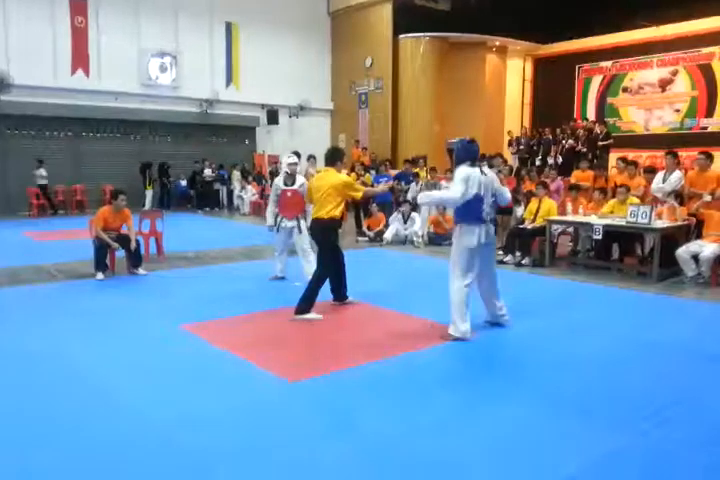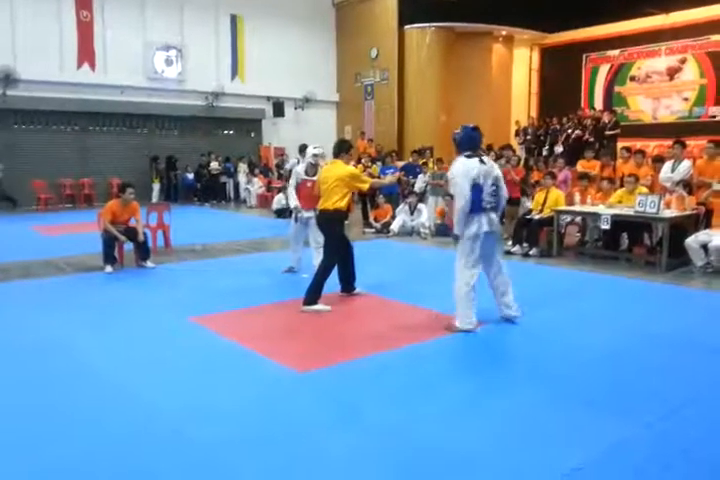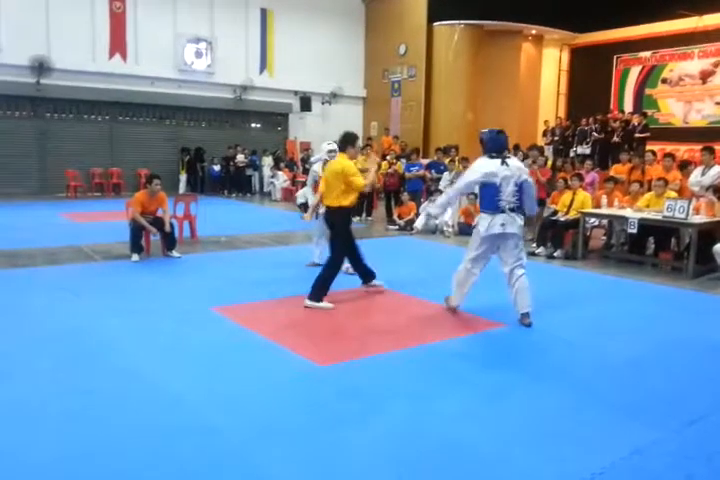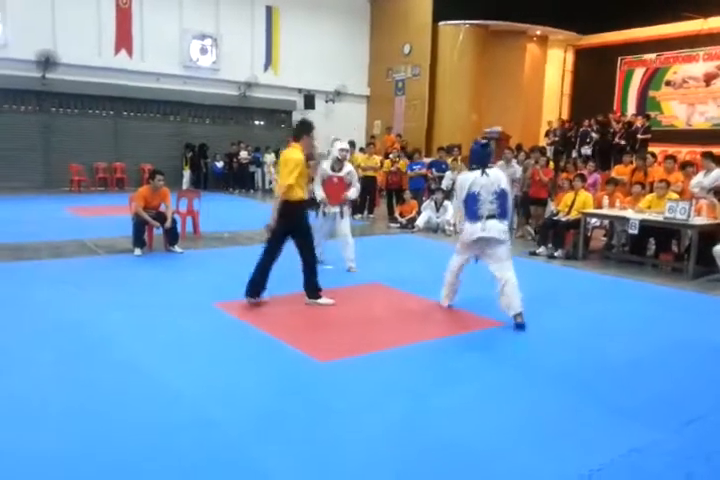
dt=0.5s
person 1, frame 1
left shoulder: (464, 173)
right shoulder: (488, 173)
left elbow: (453, 196)
right elbow: (505, 198)
left wrist: (424, 197)
left hip: (468, 232)
right hip: (486, 231)
left knee: (460, 280)
right knee: (486, 276)
left ankle: (460, 329)
right ankle: (497, 315)
person 1, frame 2
left shoulder: (461, 164)
right shoulder: (490, 163)
left elbow: (463, 199)
right elbow: (503, 194)
left wrist: (457, 228)
left hip: (472, 224)
right hip: (491, 222)
left knee: (465, 270)
right knee: (495, 268)
left ankle: (465, 321)
right ankle: (510, 310)
person 1, frame 3
left shoulder: (483, 164)
right shoulder: (518, 165)
left elbow: (459, 188)
right elbow: (530, 191)
left wrist: (436, 208)
right wrist: (530, 213)
left hip: (489, 223)
right hip: (513, 223)
left knee: (471, 264)
right knee: (516, 269)
left ankle: (454, 300)
right ankle: (525, 314)
person 1, frame 4
left shoulder: (463, 178)
right shoulder: (500, 175)
left elbow: (460, 207)
right elbow: (508, 205)
right wrist: (503, 224)
left hip: (472, 229)
right hip: (497, 229)
left knee: (456, 263)
right knee: (505, 272)
left ankle: (445, 300)
right ankle: (517, 314)
person 2, frame 1
left shoulder: (316, 179)
right shoulder: (342, 180)
left elbow: (311, 200)
right elbow: (364, 192)
right wrist: (379, 190)
left hip: (316, 224)
right hip: (328, 226)
left knee: (336, 259)
right knee: (324, 268)
left ankle: (340, 296)
right ankle: (302, 310)
person 2, frame 2
left shoulder: (324, 170)
right shoulder: (349, 171)
right elbow: (370, 183)
right wrist: (387, 181)
left hip: (324, 215)
right hip: (333, 217)
left knee: (345, 249)
right knee: (330, 259)
left ankle: (348, 287)
right ankle: (310, 301)
person 2, frame 3
left shoulder: (331, 164)
right shoulder: (348, 165)
left elbow: (321, 192)
right elbow: (366, 186)
left wrist: (311, 211)
right wrist: (373, 167)
left hip: (332, 212)
right hip: (340, 214)
left knee: (351, 248)
right knee: (337, 257)
left ankle: (368, 279)
right ankle: (314, 297)
person 2, frame 4
left shoulder: (287, 153)
right shoulder: (297, 157)
right elbow: (283, 187)
right wrist: (275, 216)
left hip: (285, 208)
right hip: (294, 208)
left knee: (271, 251)
right knee: (308, 253)
left ankle: (253, 292)
right ankle: (313, 295)
person 3, frame 1
left shoulder: (302, 182)
right shoulder: (277, 182)
left elbow: (309, 202)
right elbow: (272, 202)
right wrist: (270, 220)
left hip: (298, 221)
right hip: (283, 221)
left knee: (305, 249)
right knee: (280, 249)
right ankle: (279, 273)
person 3, frame 2
right shoulder: (298, 170)
right elbow: (291, 188)
right wrist: (294, 204)
left hip: (315, 212)
right hip: (299, 211)
left knee: (317, 242)
right knee: (295, 239)
right ankle: (294, 265)
person 3, frame 3
right shoulder: (315, 168)
right elbow: (309, 186)
right wrist: (312, 201)
right hip: (321, 208)
right knee: (318, 234)
left ankle: (347, 265)
right ankle: (318, 259)
person 3, frame 4
left shoulder: (349, 170)
right shoulder: (324, 167)
left elbow: (356, 187)
right elbow: (317, 184)
left wrist: (349, 195)
right wrist: (321, 196)
left hip: (342, 208)
right hip: (326, 206)
left knee: (345, 235)
right knee: (321, 233)
left ankle: (351, 264)
right ankle: (317, 256)
